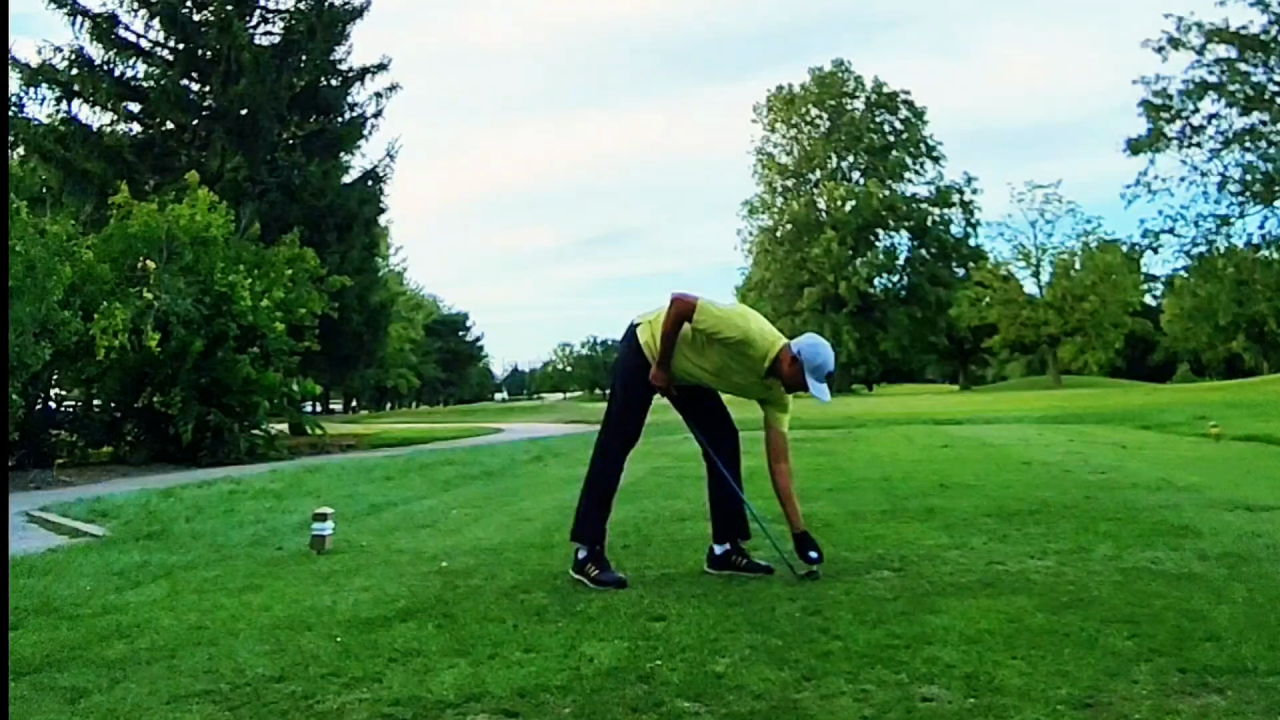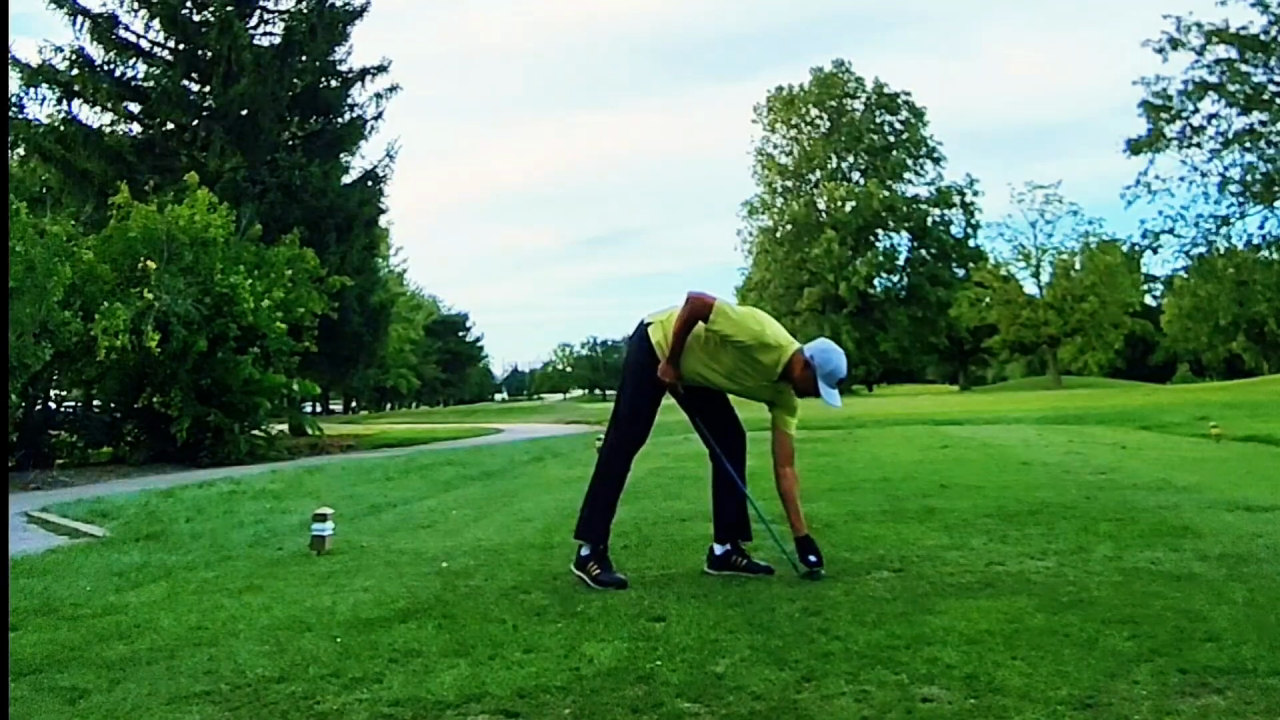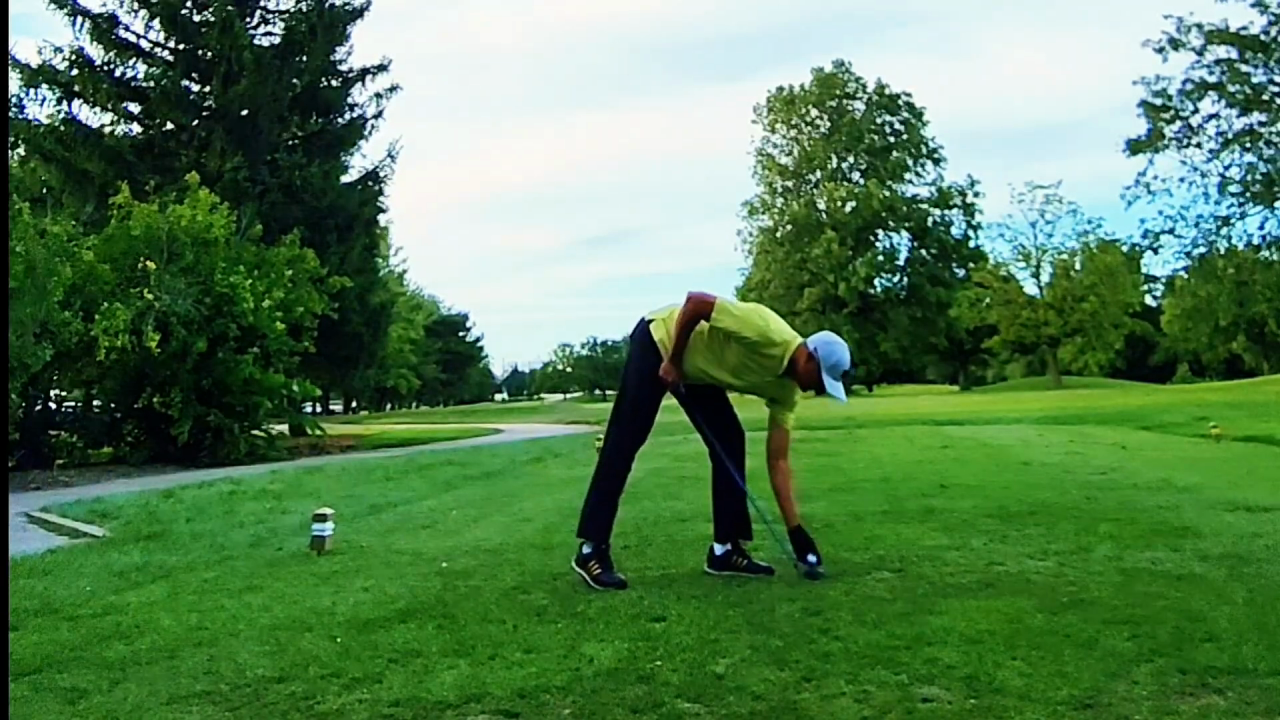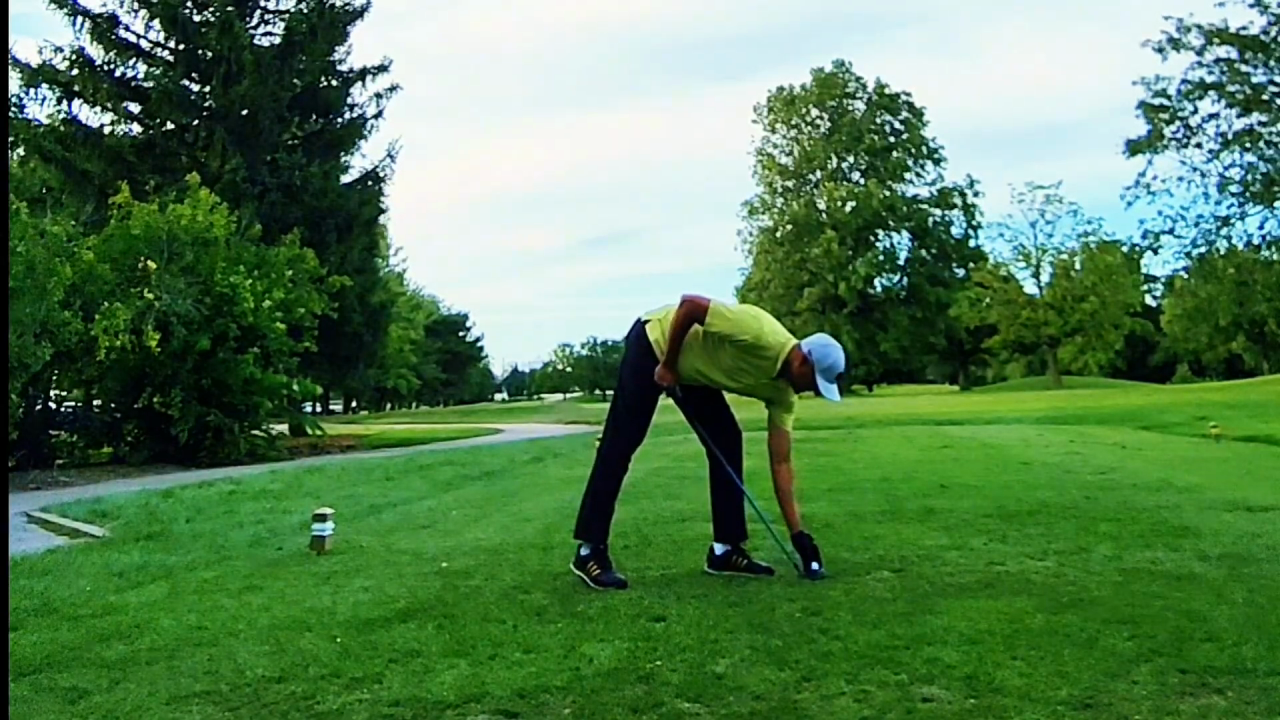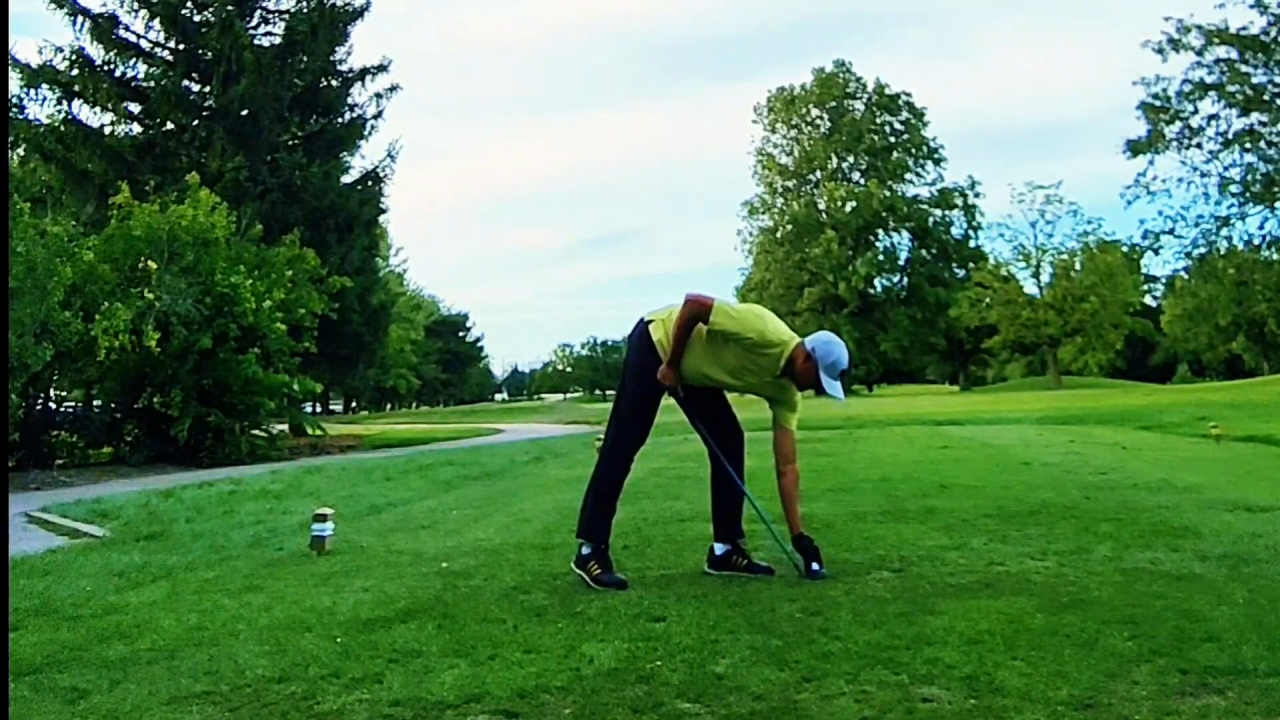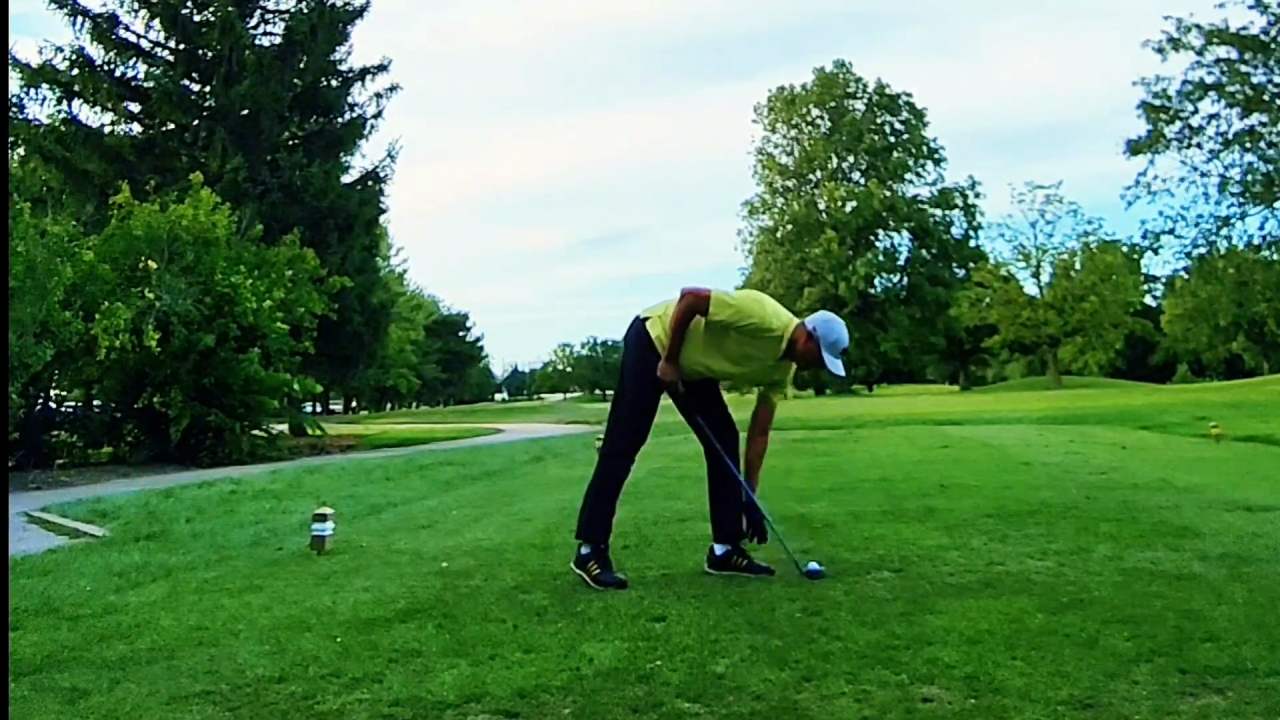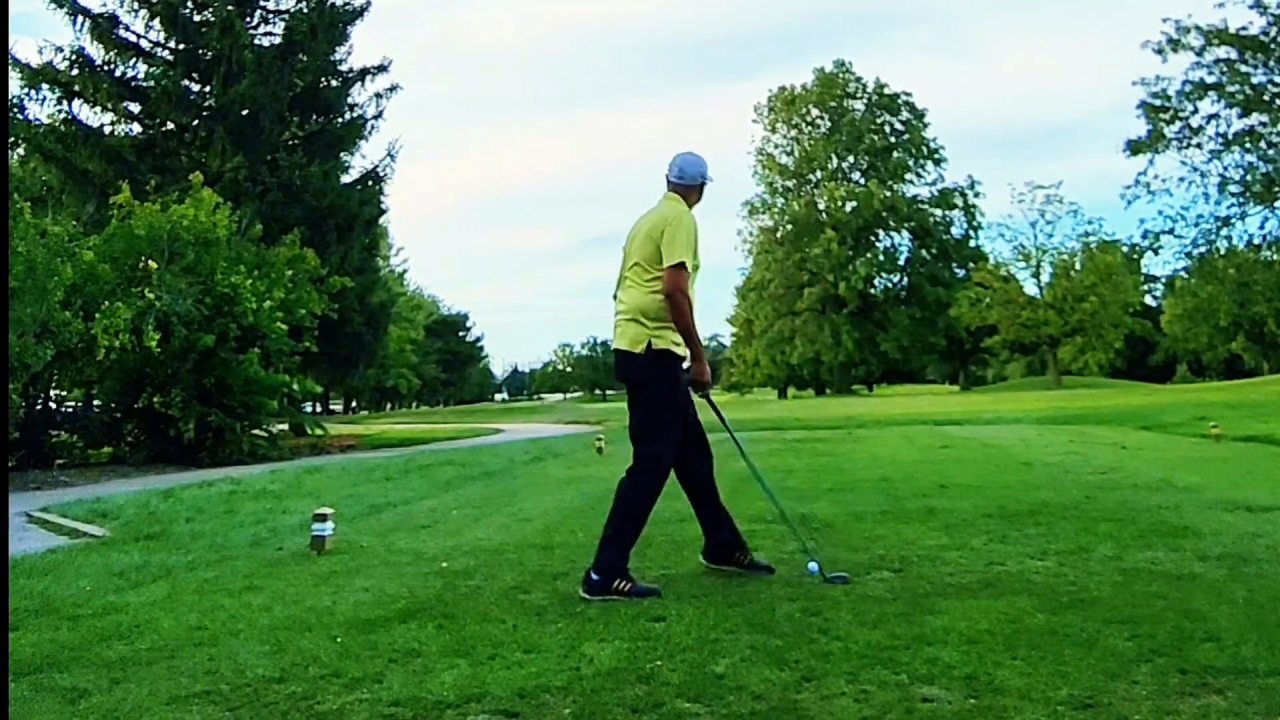
dt=0.7s
person 1, frame 1
left shoulder: (775, 390)
right shoulder: (749, 332)
left elbow: (779, 462)
right elbow: (678, 303)
left wrist: (799, 531)
right wrist: (661, 366)
left hip: (687, 371)
right hip: (647, 345)
left knee: (724, 442)
right knee: (615, 446)
left ankle: (725, 547)
right ankle: (588, 553)
person 1, frame 2
left shoulder: (783, 392)
right shoulder: (762, 335)
left elbow: (785, 467)
right elbow: (695, 301)
left wrist: (801, 535)
right wrist: (671, 362)
left hip: (695, 372)
right hip: (657, 343)
left knee: (731, 444)
right knee: (623, 445)
left ankle: (726, 548)
right ankle: (591, 552)
person 1, frame 3
left shoulder: (786, 387)
right shoulder: (766, 330)
left elbow: (778, 460)
right elbow: (695, 301)
left wrist: (794, 527)
right wrist: (673, 362)
left hip: (696, 370)
right hip: (659, 341)
left knee: (730, 443)
right knee: (624, 444)
left ankle: (725, 549)
right ankle: (592, 551)
person 1, frame 4
left shoulder: (781, 390)
right shoulder: (759, 332)
left elbow: (780, 463)
right elbow: (688, 304)
left wrist: (797, 531)
right wrist: (667, 365)
left hip: (692, 370)
right hip: (655, 341)
left knee: (727, 443)
right knee: (621, 445)
left ankle: (726, 548)
right ankle: (590, 551)
person 1, frame 5
left shoulder: (784, 388)
right shoulder: (762, 330)
left elbow: (786, 465)
right elbow: (692, 303)
left wrist: (798, 534)
right wrist: (671, 365)
right hip: (657, 341)
left knee: (729, 443)
right knee: (623, 445)
left ankle: (725, 548)
right ankle: (591, 550)
person 1, frame 6
left shoulder: (782, 367)
right shoulder: (760, 315)
left elbow: (759, 431)
right elbow: (688, 298)
left wrist: (749, 498)
right wrist: (669, 361)
right hip: (653, 339)
left knee: (724, 441)
right knee: (624, 444)
left ankle: (725, 548)
right ankle: (590, 550)
person 1, frame 7
left shoulder: (650, 218)
right shoulder: (679, 219)
right elbow: (674, 289)
right wrist: (698, 356)
left hip: (643, 347)
right hip: (653, 349)
left knee: (692, 451)
right knee: (653, 461)
left ankle: (723, 545)
right ankle: (605, 572)
